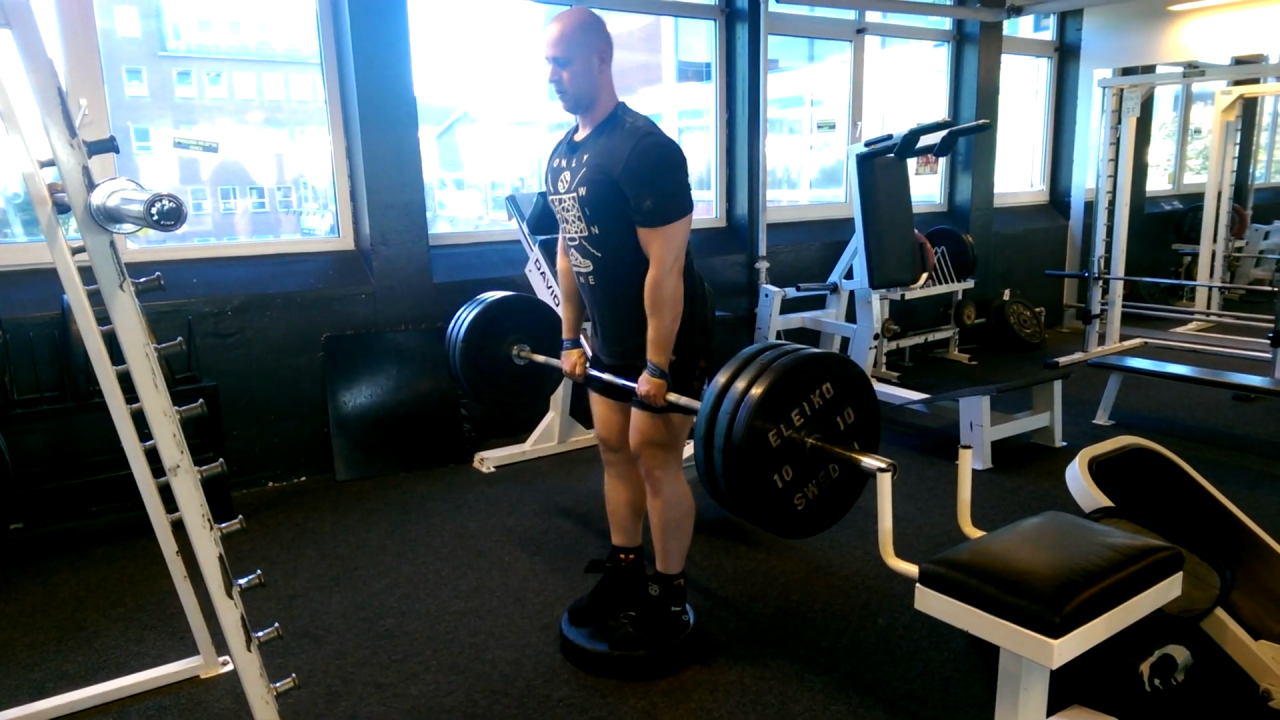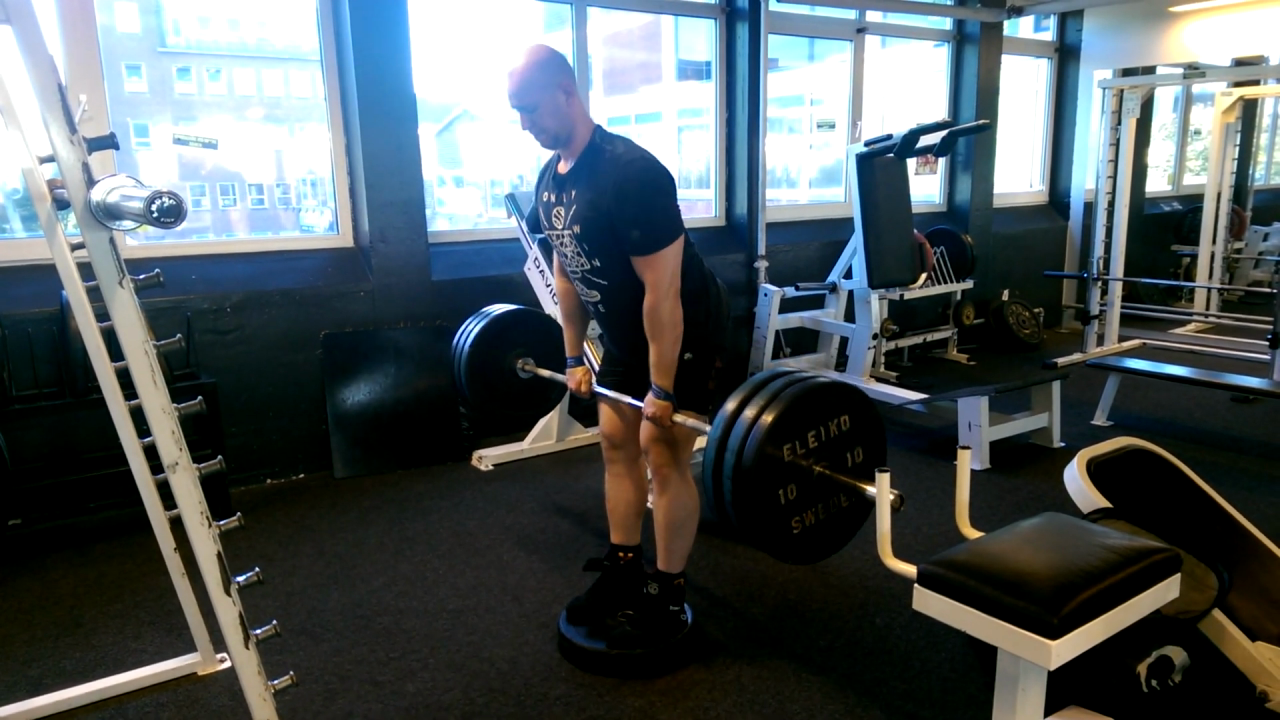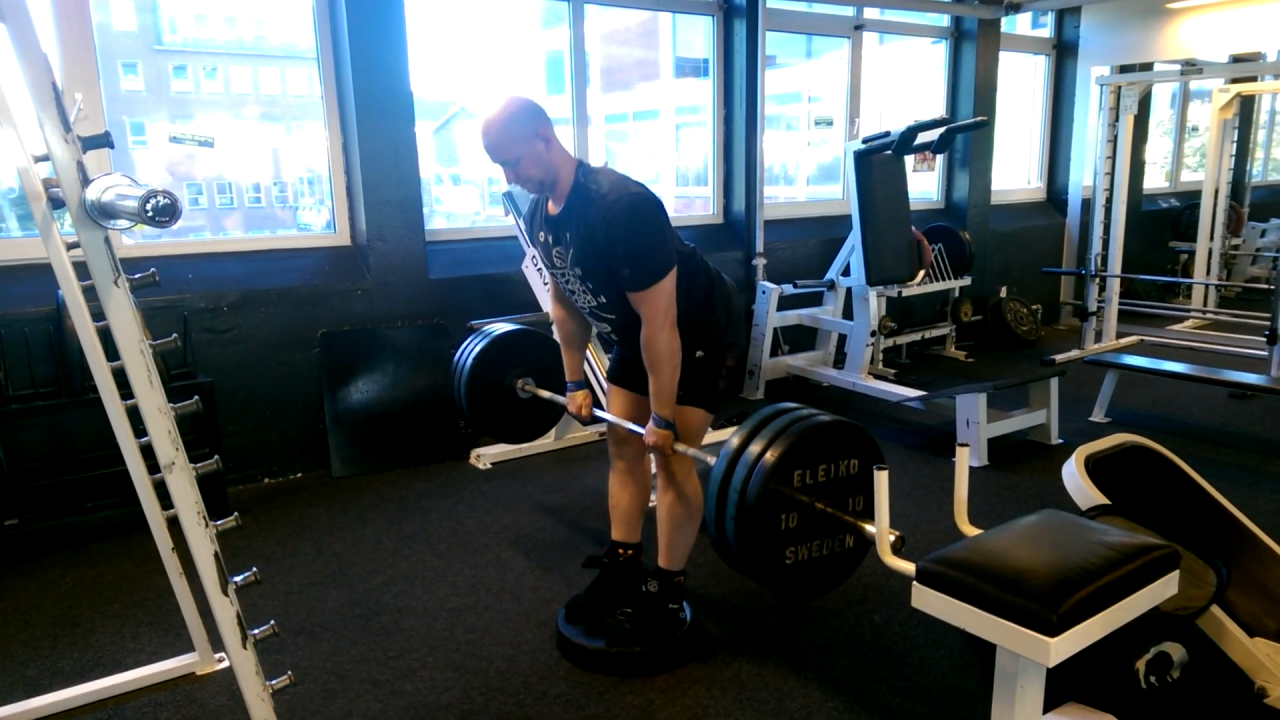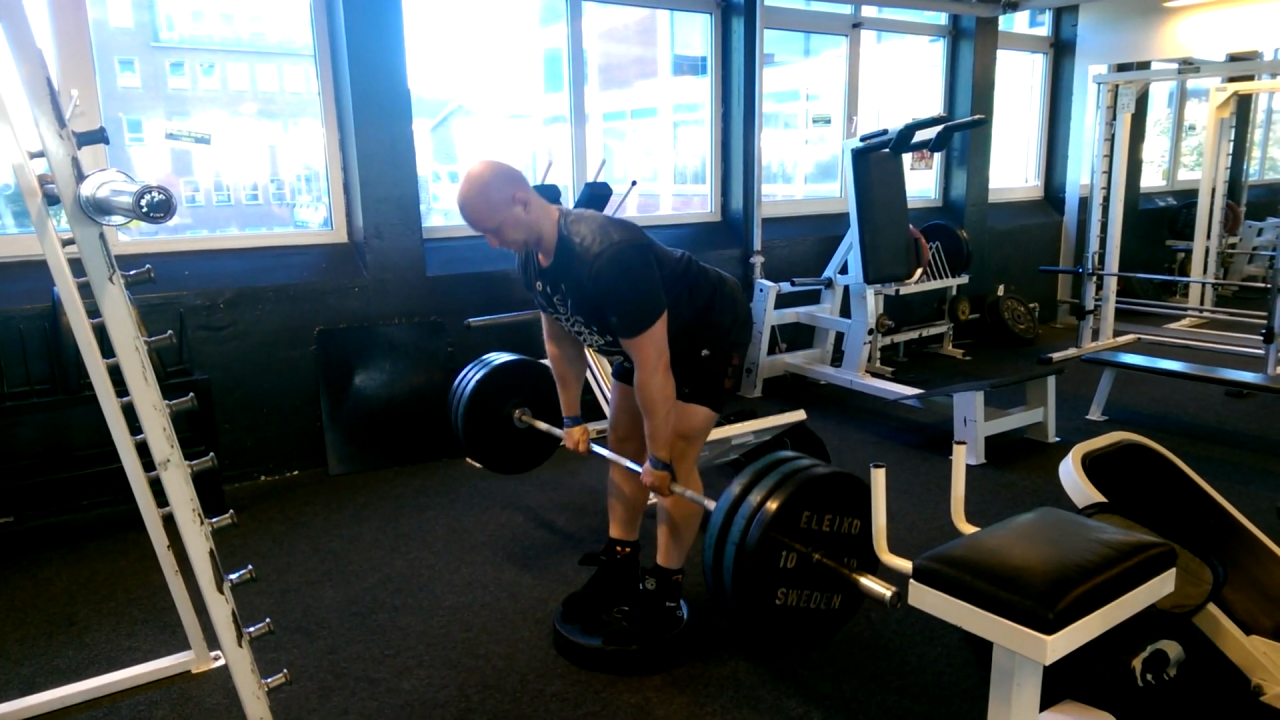
dt=0.5s
person 1, frame 1
left shoulder: (644, 149)
right shoulder: (563, 153)
left elbow: (665, 267)
left wrist: (658, 366)
right wrist: (570, 339)
left hip: (666, 336)
right hip: (610, 338)
left knee: (655, 458)
right knee: (614, 451)
left ankle: (669, 598)
right ankle: (623, 574)
person 1, frame 2
left shoulder: (632, 174)
right shoulder: (549, 180)
left elbow: (663, 292)
right elbow: (566, 272)
left wrist: (662, 389)
right wrist: (573, 357)
left hip: (684, 332)
right hip: (623, 333)
left knee: (664, 455)
right knee: (616, 446)
left ankle: (667, 596)
right ankle: (622, 573)
person 1, frame 3
left shoulder: (623, 208)
right shoulder: (539, 215)
left elbow: (661, 323)
right elbow: (566, 301)
left wrist: (663, 418)
right wrist: (574, 381)
left hip: (701, 329)
right hip: (635, 332)
left knee: (672, 454)
right knee: (623, 442)
left ankle: (667, 595)
right ankle: (622, 571)
person 1, frame 4
left shoulder: (610, 256)
right shoulder: (532, 260)
left elbow: (653, 367)
right elbow: (561, 340)
left wrist: (659, 460)
right wrist: (571, 417)
left hip: (711, 331)
right hip: (644, 339)
left knee: (675, 459)
right knee: (622, 444)
left ankle: (664, 592)
right ankle: (619, 570)
